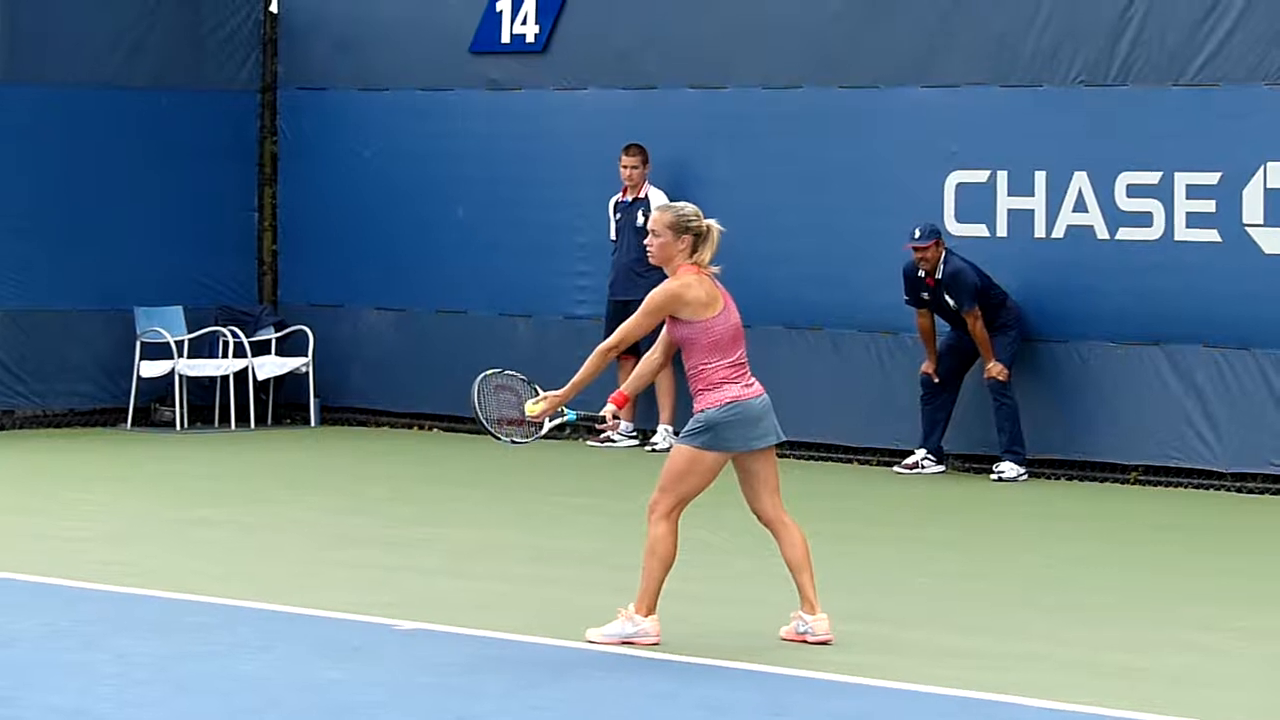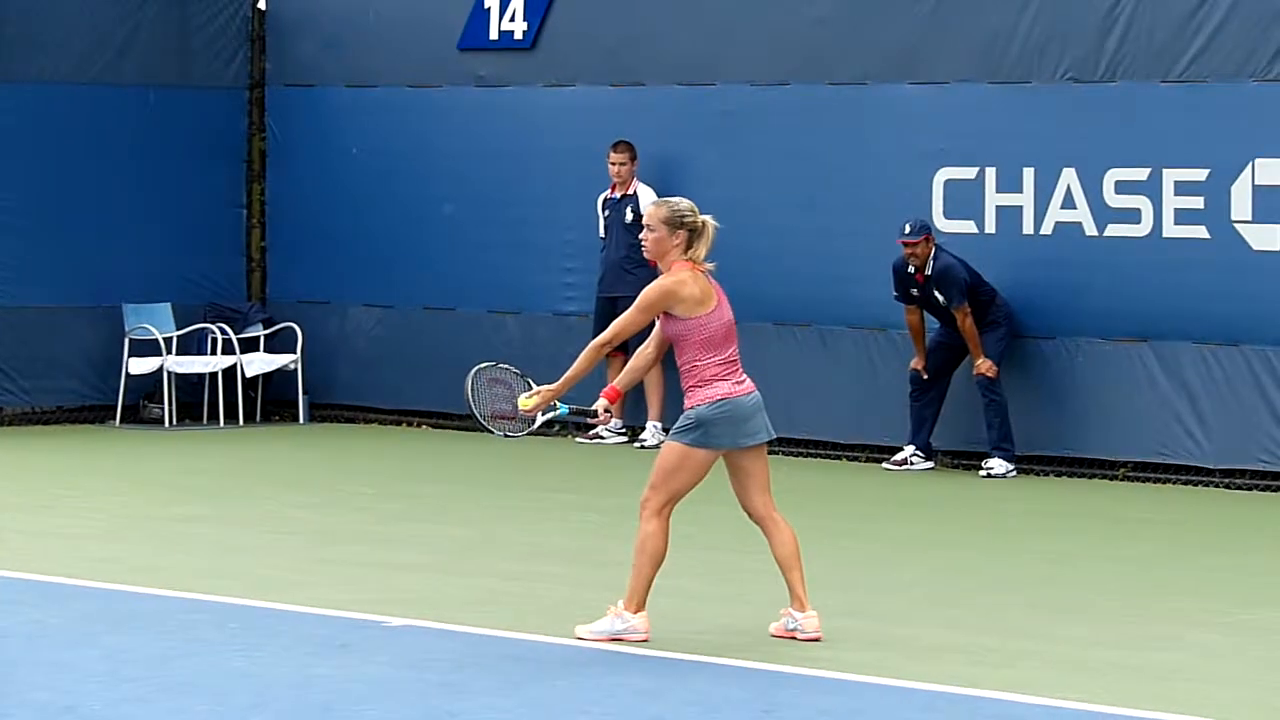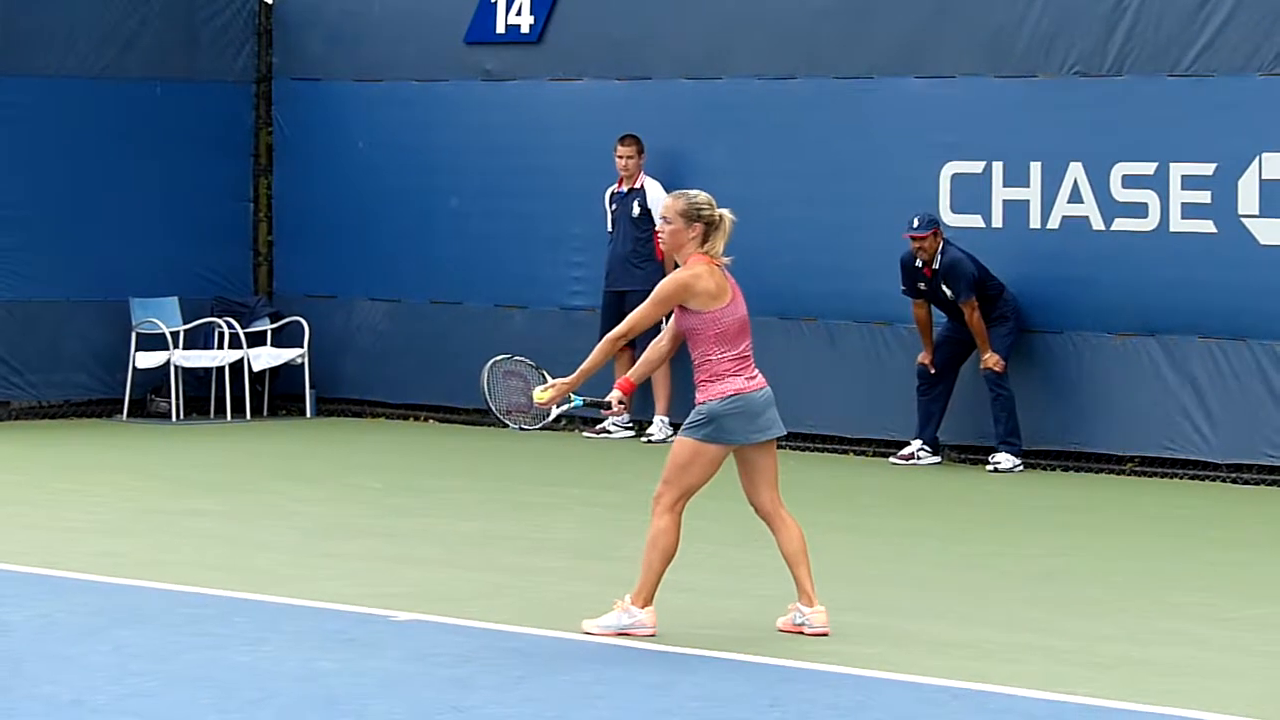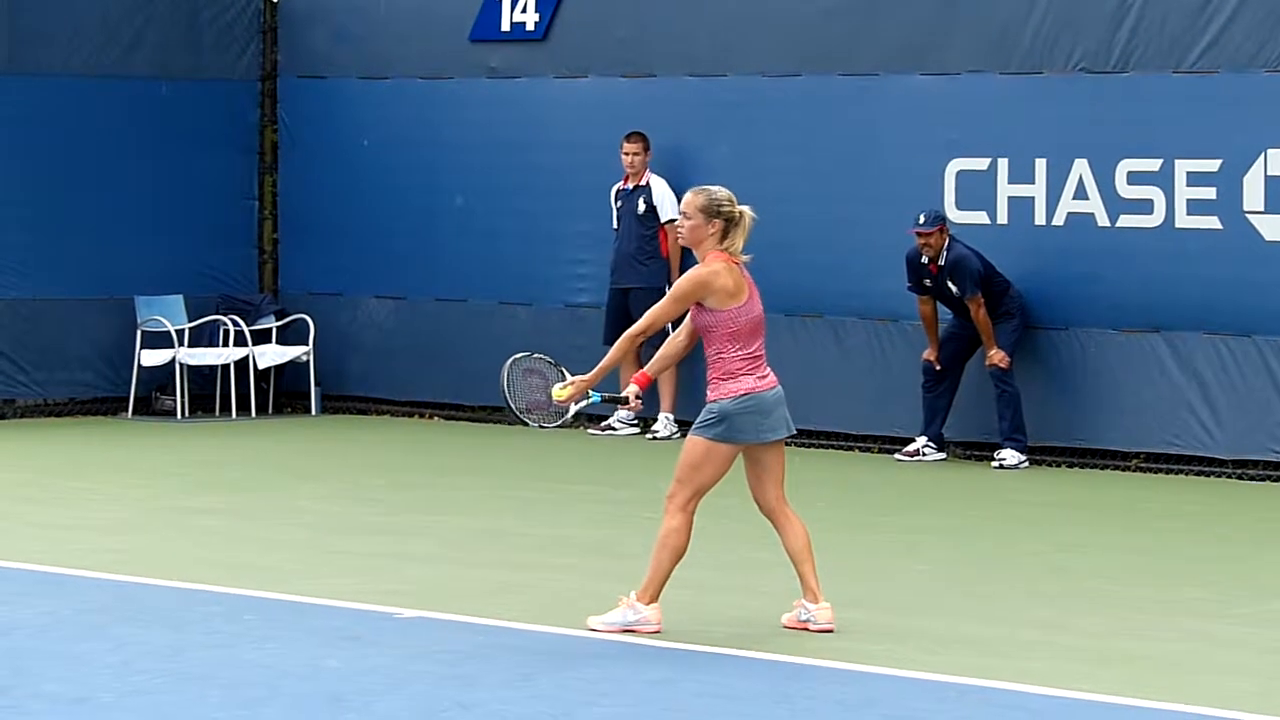
dt=0.7s
person 1, frame 1
left shoulder: (676, 288)
right shoulder: (700, 282)
left elbow: (611, 346)
right elbow: (658, 354)
left wrist: (564, 395)
right wrist: (618, 400)
left hip: (720, 413)
right hip: (752, 406)
left knee: (662, 510)
right knee: (772, 513)
left ankle: (641, 618)
right ankle: (813, 617)
person 1, frame 2
left shoulder: (672, 285)
right shoulder: (694, 278)
left elbow: (605, 342)
right elbow: (652, 349)
left wrist: (557, 390)
right wrist: (611, 394)
left hip: (710, 410)
right hip: (743, 402)
left knee: (653, 507)
right knee: (763, 510)
left ankle: (631, 615)
right ankle: (802, 613)
person 1, frame 3
left shoulder: (687, 278)
right shoulder: (710, 272)
left elbow: (620, 334)
right elbow: (666, 341)
left wrist: (571, 382)
right wrist: (625, 386)
left hip: (721, 405)
right hip: (754, 397)
left knee: (666, 502)
right knee: (770, 506)
left ankle: (638, 610)
right ankle: (810, 608)
person 1, frame 4
left shoulder: (706, 275)
right shoulder: (729, 269)
left elbow: (639, 331)
right elbow: (684, 336)
left wrist: (591, 378)
right wrist: (641, 380)
left hip: (732, 404)
right hip: (764, 396)
left knee: (678, 502)
right knee: (775, 504)
left ankle: (643, 606)
right ankle: (815, 605)
person 2, frame 1
left shoulder: (656, 198)
right shoulder: (615, 203)
left wrist: (665, 284)
right wrist: (619, 276)
left hip: (649, 292)
right hip: (619, 292)
right knee: (625, 357)
left ankle: (665, 429)
right ankle: (625, 428)
person 2, frame 2
left shoulder: (644, 196)
right shoulder: (603, 200)
right wrist: (608, 276)
left hip: (638, 289)
right hip: (608, 289)
right knee: (614, 354)
left ankle: (654, 427)
right ankle: (614, 424)
person 2, frame 3
left shoulder: (652, 190)
right shoulder: (611, 194)
right wrist: (615, 272)
left hip: (645, 284)
right hip: (615, 283)
right knee: (621, 349)
left ankle: (662, 422)
right ankle: (620, 419)
person 2, frame 4
left shoulder: (658, 188)
right shoulder: (617, 191)
left elbow: (673, 236)
left wrist: (673, 280)
right wrist: (620, 270)
left hip: (651, 282)
right hip: (620, 281)
left knee: (660, 347)
left ankle: (666, 419)
right ankle: (626, 416)
person 3, frame 1
left shoulder: (957, 272)
right shoulder: (912, 272)
left elbow: (974, 320)
right elbow: (924, 315)
left wrist: (990, 362)
right wrist: (931, 359)
left hip: (1001, 324)
right hip: (962, 329)
left knee: (996, 381)
right knee: (933, 380)
left ankle: (1013, 462)
right ankle: (930, 455)
person 3, frame 2
left shoulder: (947, 268)
right shoulder: (901, 268)
left elbow: (964, 316)
right elbow: (913, 312)
left wrist: (979, 359)
right wrist: (920, 355)
left hip: (990, 321)
right hip: (952, 325)
left knee: (986, 378)
right knee: (921, 377)
left ankle: (1002, 458)
right ankle: (918, 451)
person 3, frame 3
left shoulder: (955, 262)
right shoulder: (909, 262)
left elbow: (971, 311)
right elbow: (920, 306)
left wrist: (986, 353)
right wrist: (928, 350)
left hip: (998, 315)
right hip: (959, 320)
left knee: (993, 373)
right knee: (929, 371)
left ankle: (1009, 453)
right ankle: (925, 446)
person 3, frame 4
left shoulder: (961, 259)
right shoulder: (915, 258)
left elbow: (978, 307)
right elbow: (926, 303)
left wrist: (991, 350)
right wrist: (933, 346)
left hip: (1004, 312)
right hip: (964, 317)
left knee: (998, 369)
right knee: (934, 367)
left ankle: (1014, 449)
right ankle: (930, 442)
